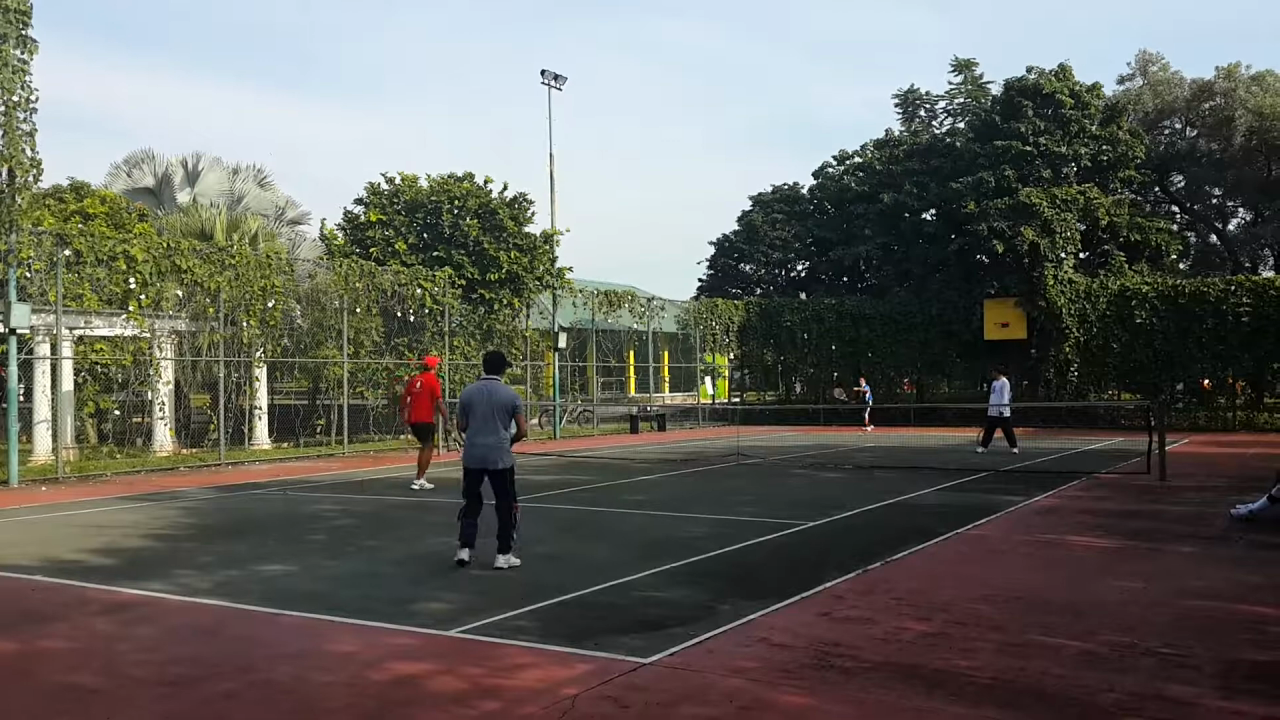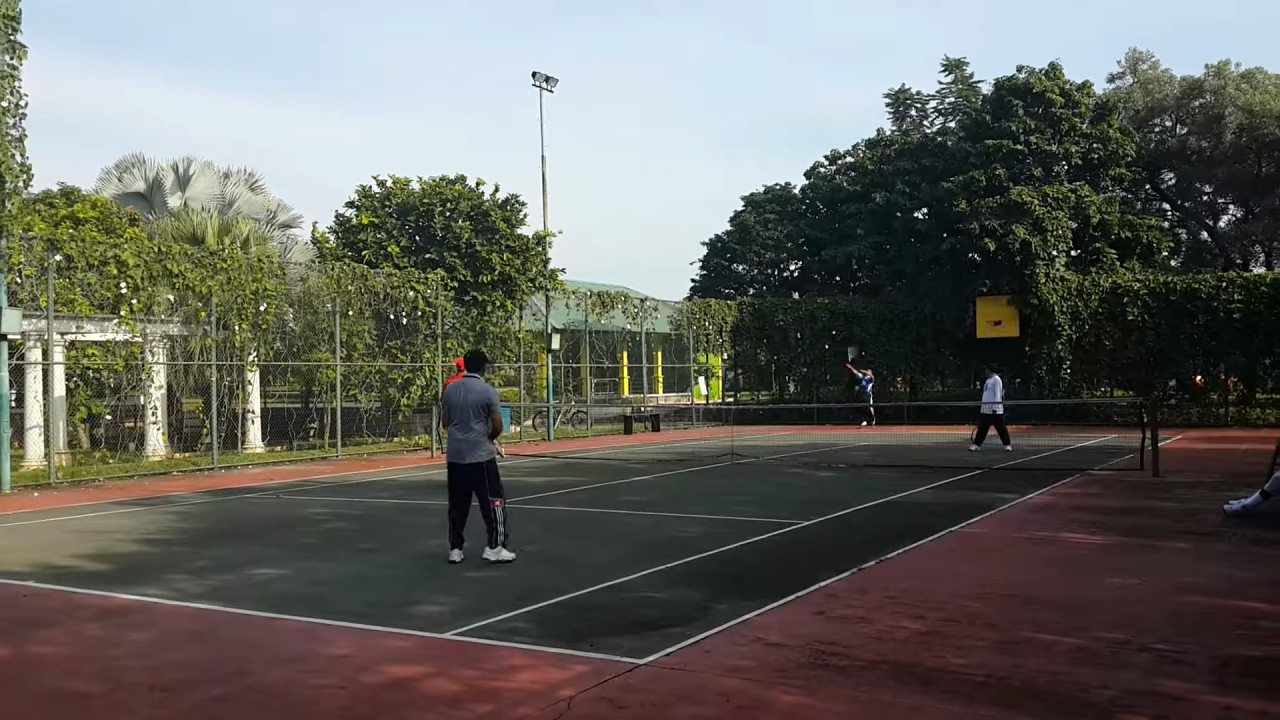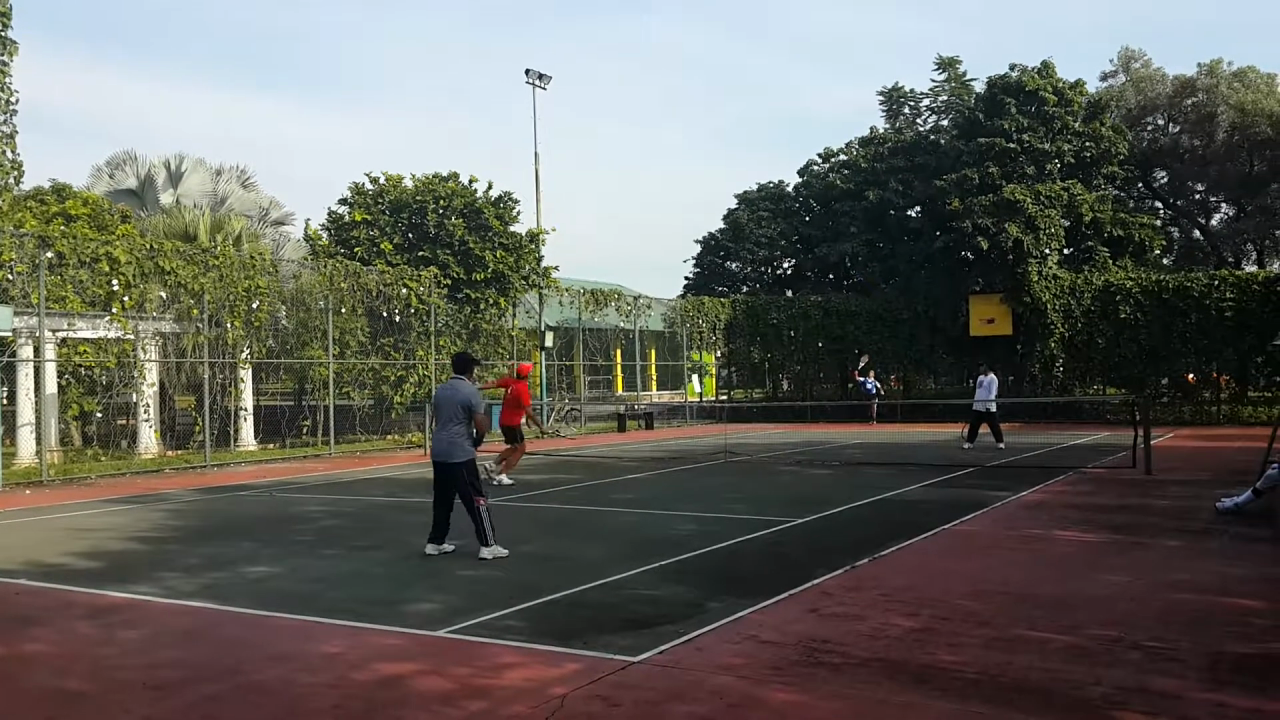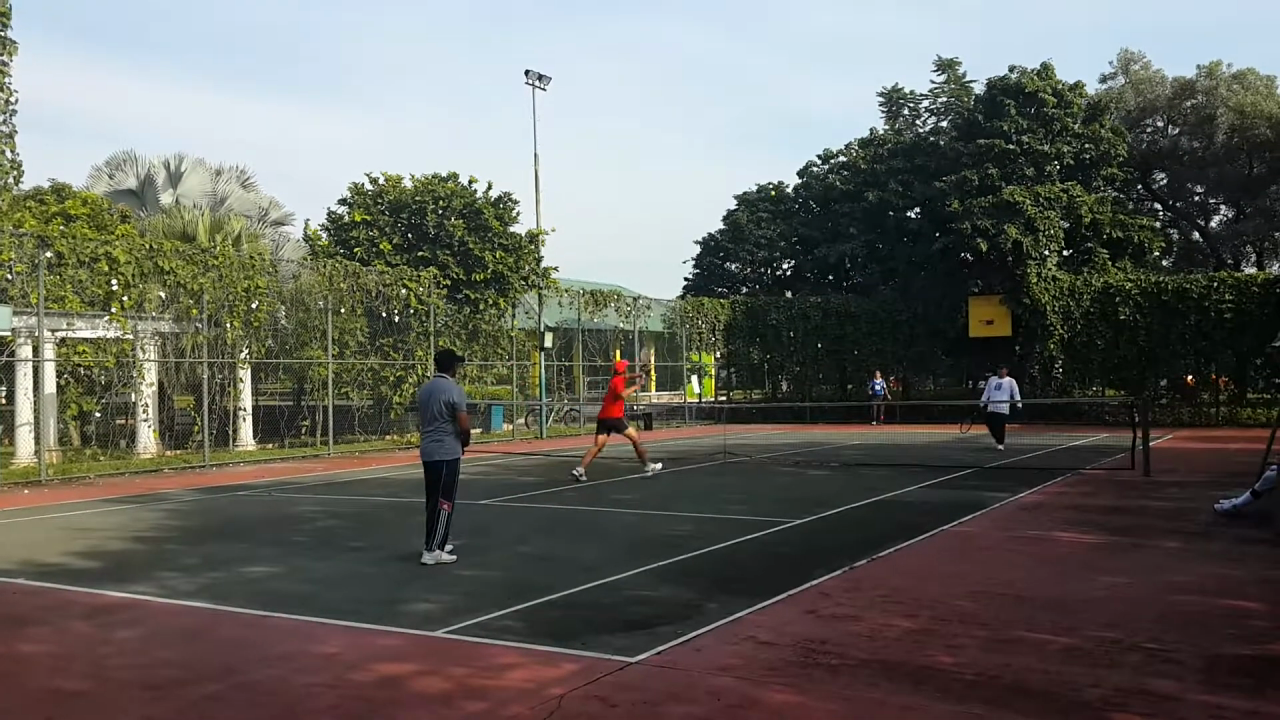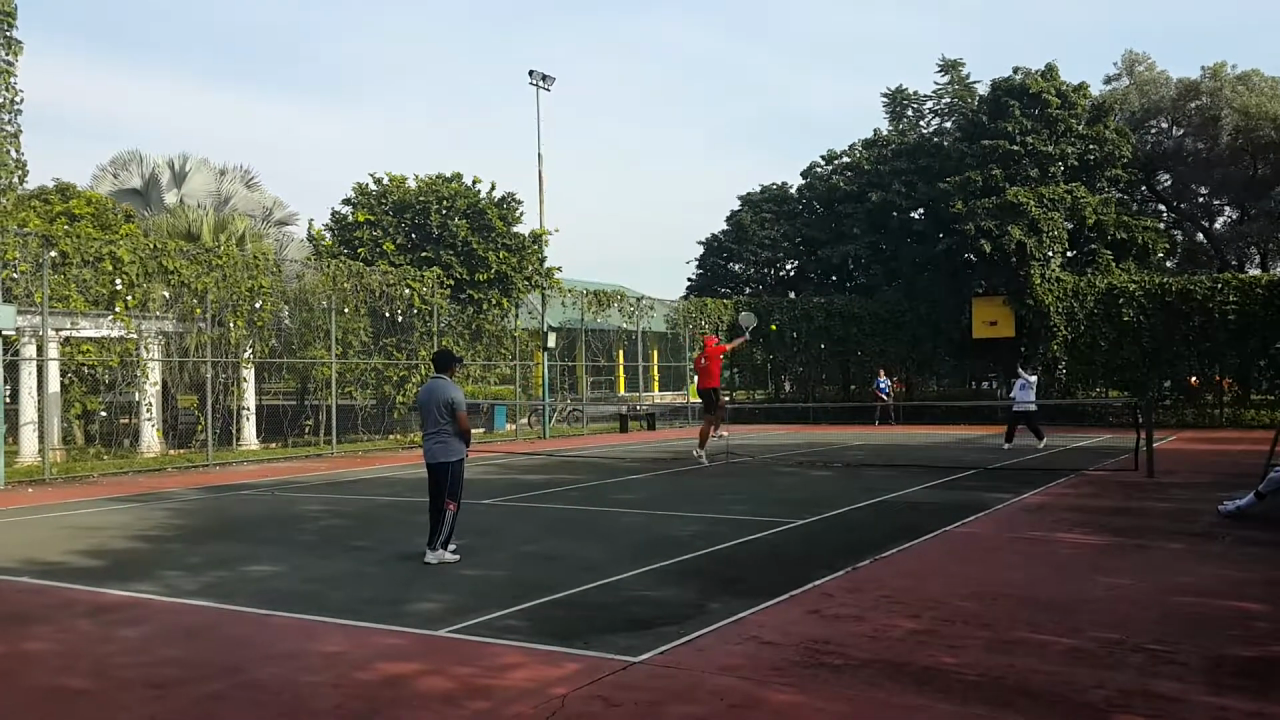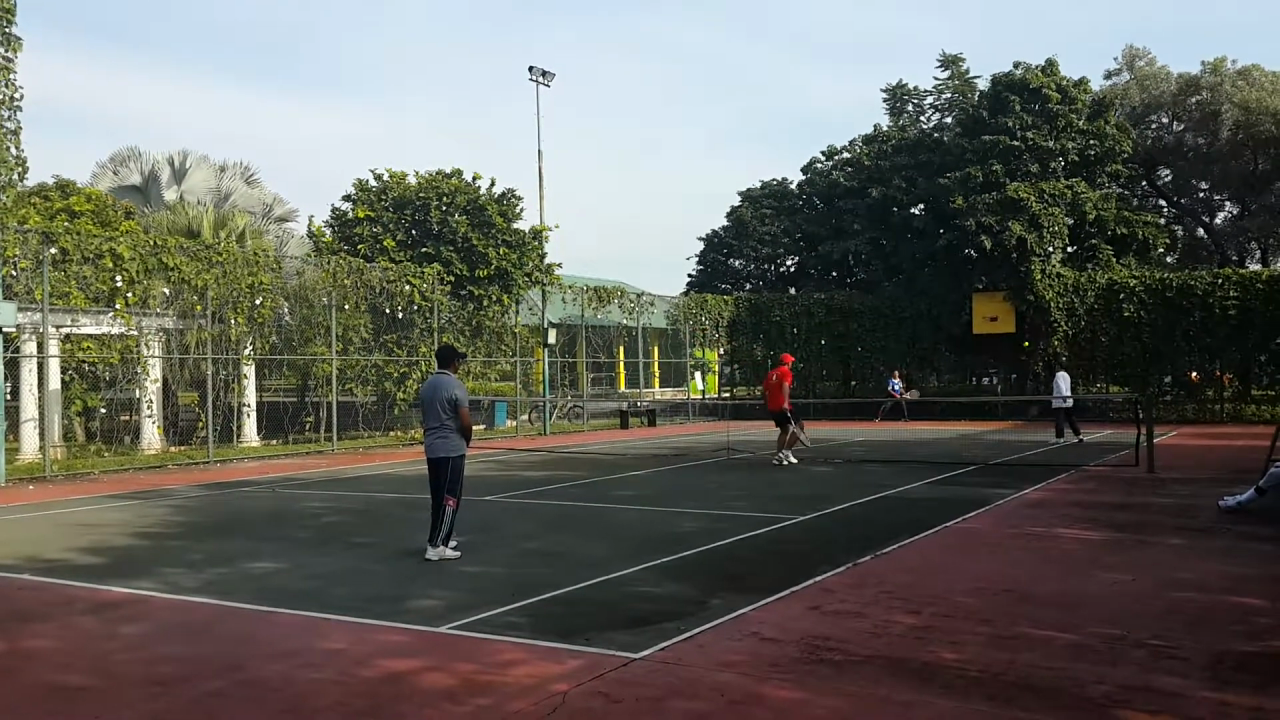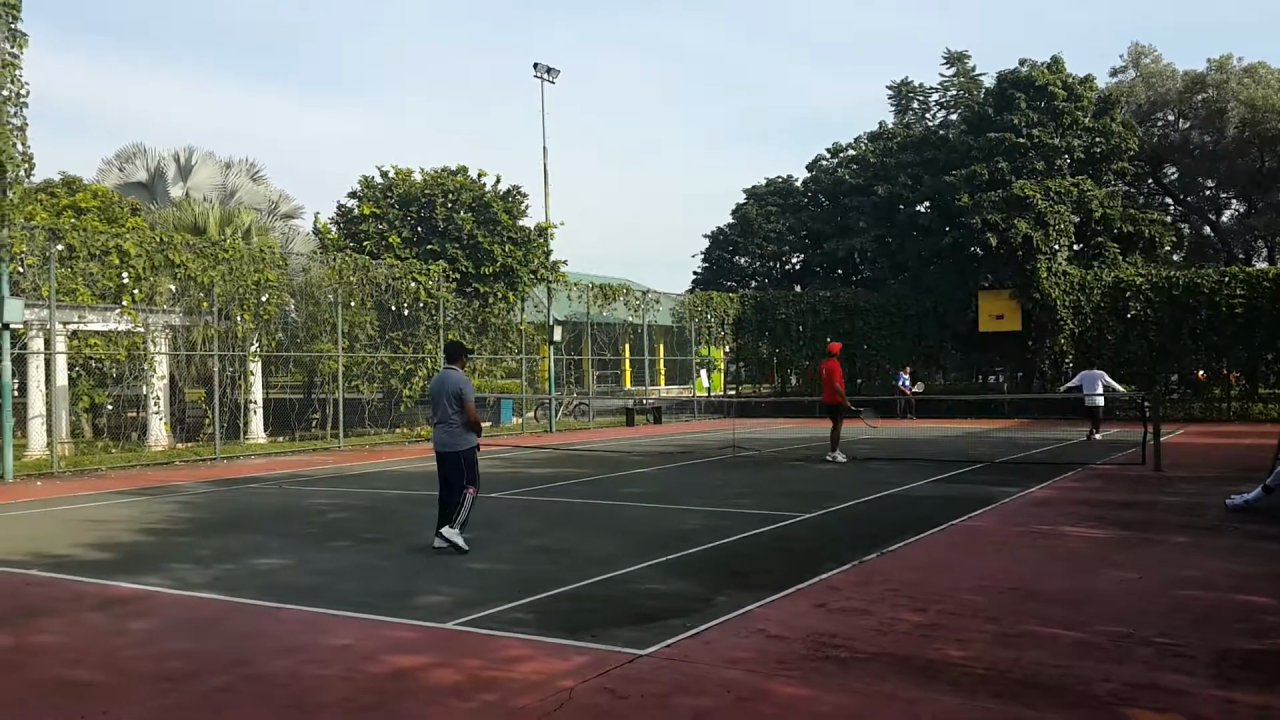
dt=0.5s
person 1, frame 1
left shoulder: (468, 392)
right shoulder: (511, 394)
left elbow: (462, 426)
right elbow: (522, 431)
left hip: (473, 457)
right hip: (501, 458)
left knee: (471, 505)
right knee: (507, 507)
left ankle: (464, 549)
right ankle: (503, 555)
person 1, frame 2
left shoulder: (450, 389)
right shoulder: (488, 391)
left elbow: (446, 422)
right elbow: (498, 426)
left hip: (455, 454)
right hip: (481, 454)
left knee: (457, 503)
right knee: (492, 500)
left ankle: (455, 549)
right ankle: (495, 548)
person 1, frame 3
left shoulder: (439, 391)
right shoulder: (471, 392)
right elbow: (481, 427)
right wrist: (476, 442)
left hip: (438, 453)
right hip: (460, 454)
left knee: (442, 499)
right knee: (476, 498)
left ankle: (435, 542)
right ankle: (488, 546)
person 1, frame 4
left shoulder: (424, 389)
right shoulder: (454, 390)
right elbow: (464, 426)
right wrist: (464, 442)
left hip: (428, 451)
right hip: (447, 453)
left knee: (434, 500)
right knee: (444, 502)
left ankle: (436, 544)
right ankle: (432, 551)
person 1, frame 5
left shoulder: (423, 390)
right shoulder: (453, 390)
right elbow: (464, 426)
right wrist: (466, 444)
left hip: (431, 452)
right hip: (451, 453)
left knee: (437, 501)
right knee: (449, 502)
left ankle: (438, 543)
right ankle: (435, 550)
person 1, frame 6
left shoulder: (426, 386)
right shoulder: (456, 386)
right elbow: (466, 423)
right wrist: (466, 441)
left hip: (431, 448)
right hip: (452, 449)
left knee: (438, 497)
right knee: (449, 498)
left ankle: (440, 540)
right ankle: (436, 547)
person 1, frame 7
left shoulder: (435, 381)
right shoulder: (462, 381)
right elbow: (472, 416)
right wrist: (478, 432)
left hip: (441, 443)
right hip: (462, 443)
left knee: (448, 490)
right knee: (469, 488)
left ankle: (442, 536)
right ankle: (453, 528)
